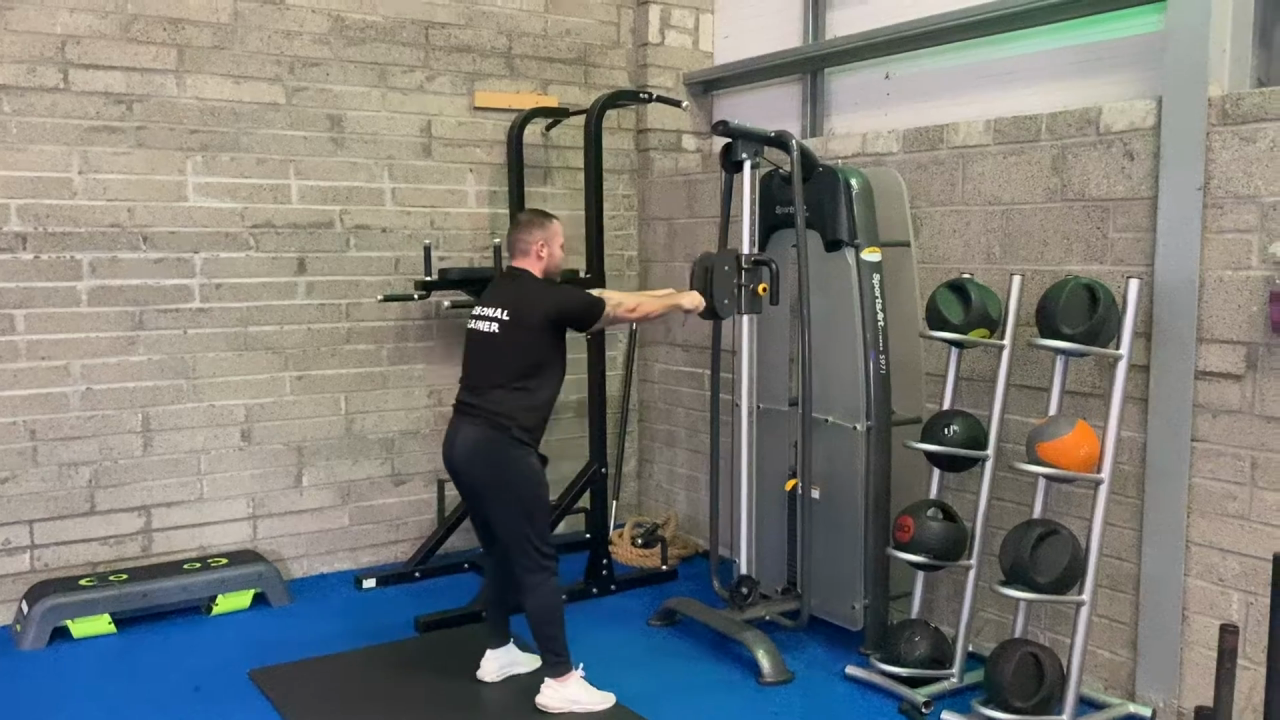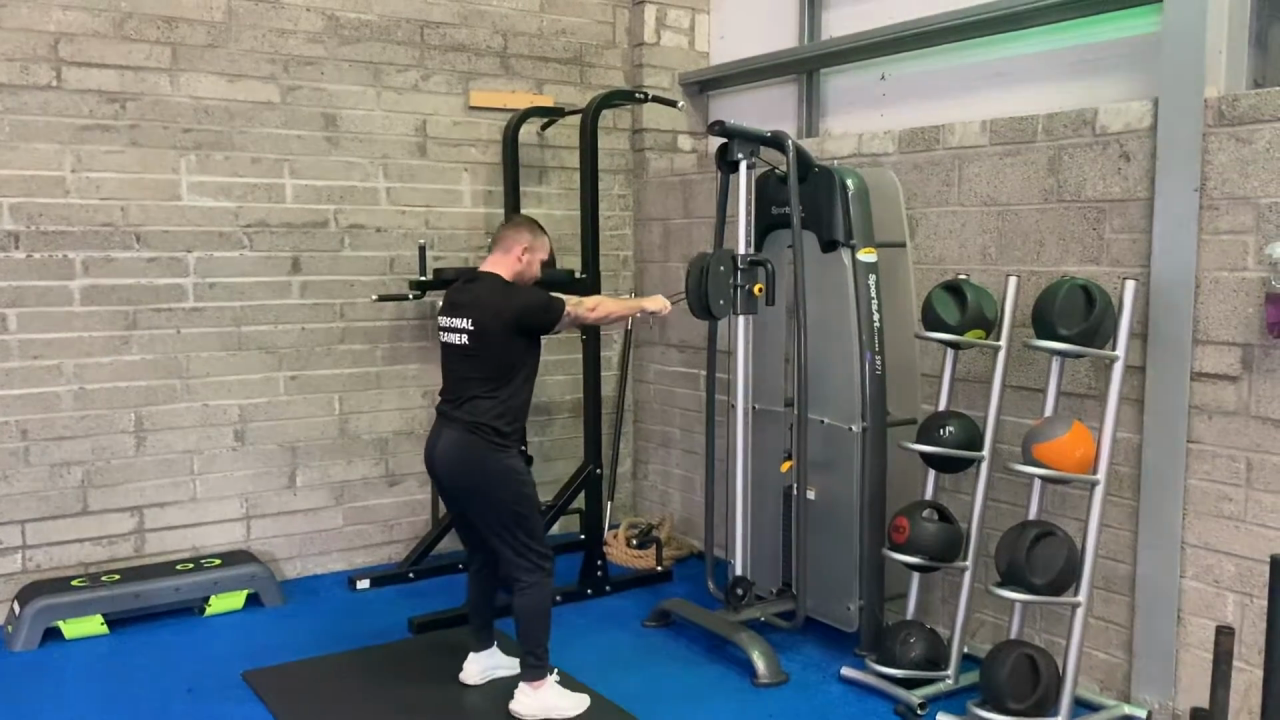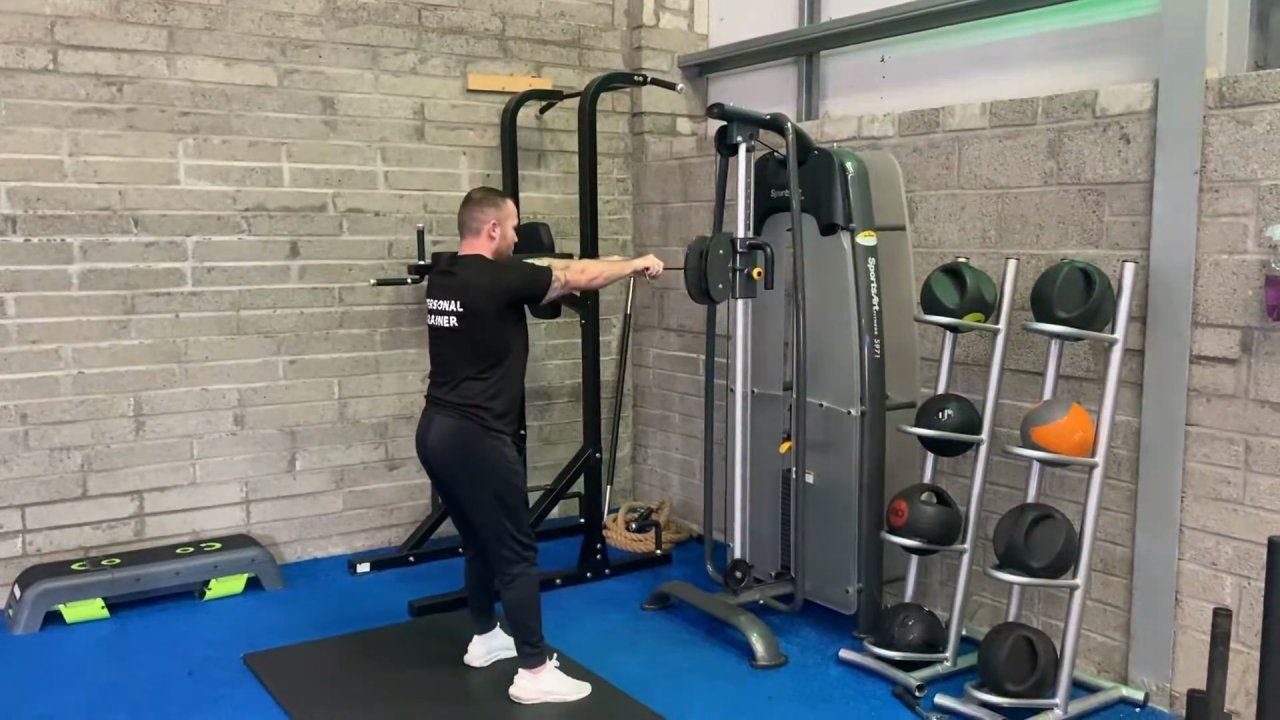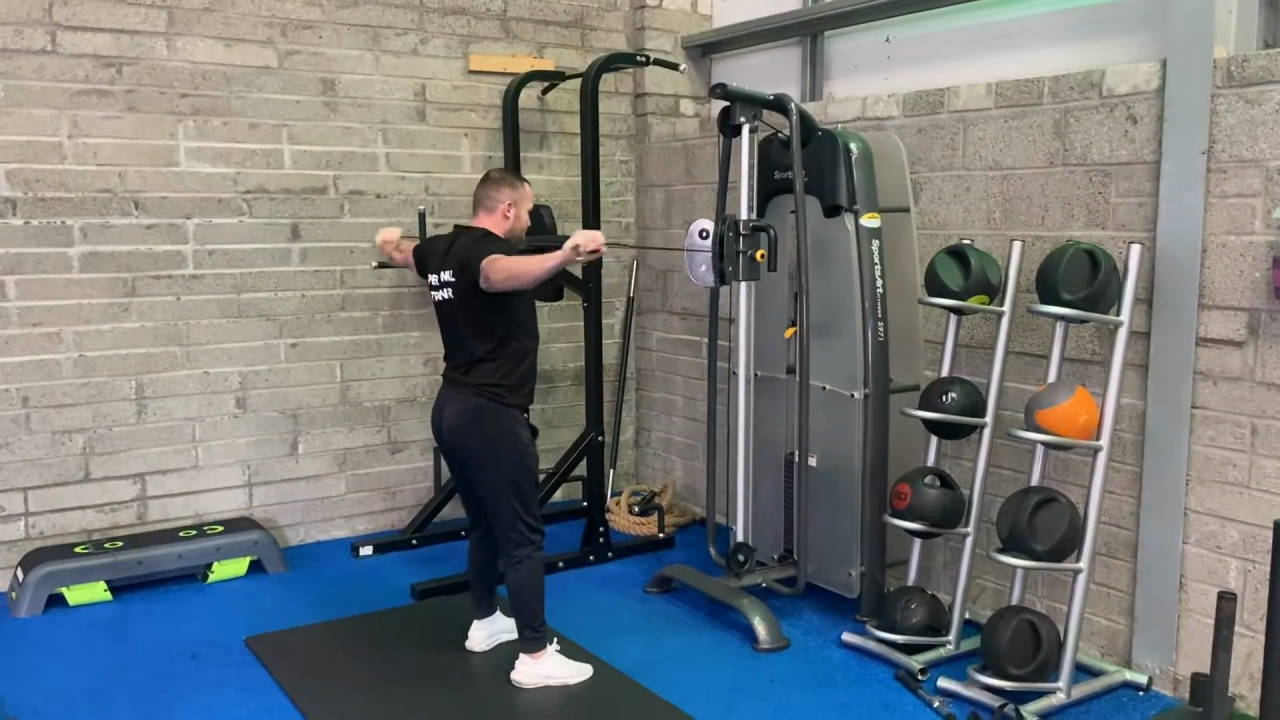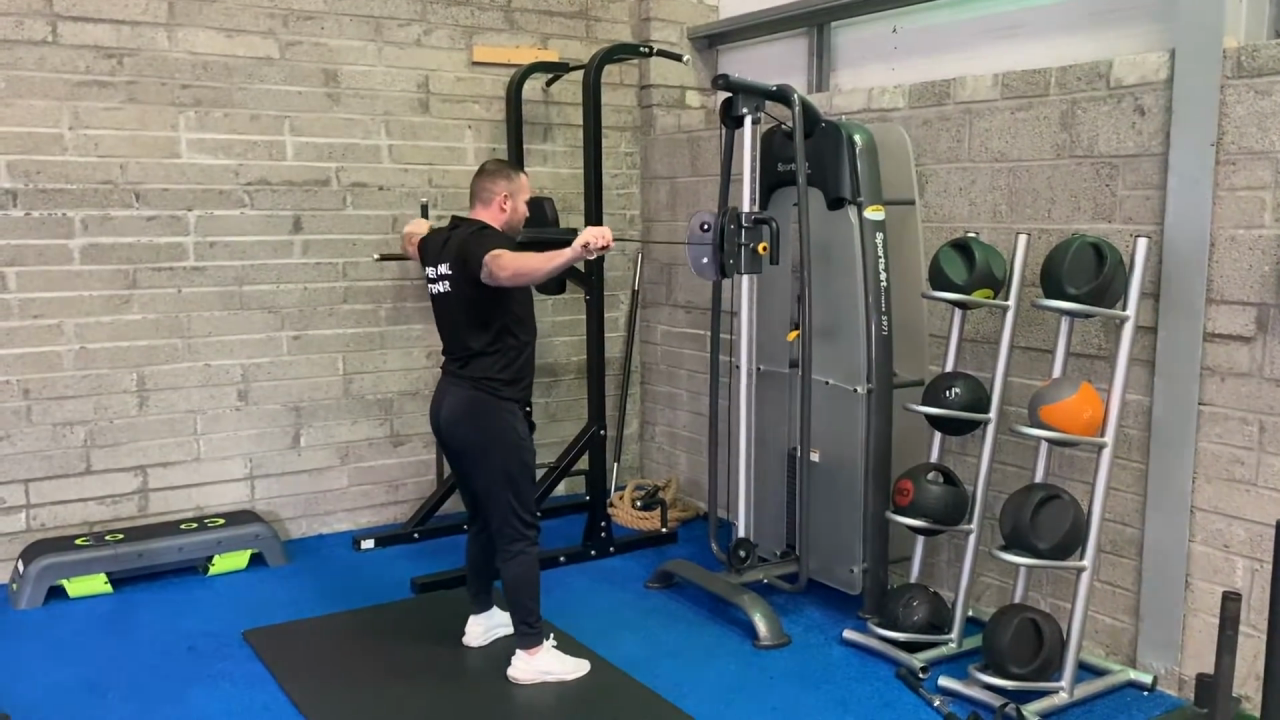
dt=1s
person 1, frame 1
left shoulder: (498, 292)
right shoulder: (547, 299)
left elbow: (597, 300)
right elbow: (626, 312)
left wrist: (661, 291)
right wrist: (680, 302)
left hip: (462, 440)
right hip: (501, 448)
left knee: (502, 552)
right knee: (537, 563)
left ankle: (498, 652)
right ankle: (561, 681)
person 1, frame 2
left shoulder: (459, 296)
right shoulder: (513, 302)
right elbow: (587, 312)
right wrist: (644, 304)
left hip: (445, 445)
right hip: (483, 452)
left knee: (486, 556)
right knee: (532, 565)
left ankle: (482, 656)
person 1, frame 3
left shoulder: (445, 277)
right shoulder: (498, 279)
left elbow: (547, 271)
right elbow: (578, 279)
left wrist: (597, 260)
right wrist: (637, 264)
left hip: (436, 430)
right hip: (475, 438)
left knee: (480, 542)
right knee: (515, 553)
left ankle: (486, 638)
right ankle: (534, 673)
person 1, frame 4
left shoulder: (441, 250)
right shoulder: (490, 250)
left elbow: (397, 252)
right elbow: (504, 274)
left wrist: (390, 239)
right wrist: (565, 254)
left hip: (453, 408)
right hip: (491, 415)
left knee: (485, 525)
right knee: (523, 535)
left ankle: (485, 622)
right ankle: (536, 657)
person 1, frame 5
left shoulder: (442, 243)
right shoulder: (481, 243)
left elbow: (414, 242)
right elbow: (507, 270)
left wrist: (415, 229)
right wrist: (574, 251)
left hip: (452, 401)
right hip: (489, 410)
left knee: (484, 518)
right knee: (517, 530)
left ankle: (483, 618)
right ankle: (531, 653)
